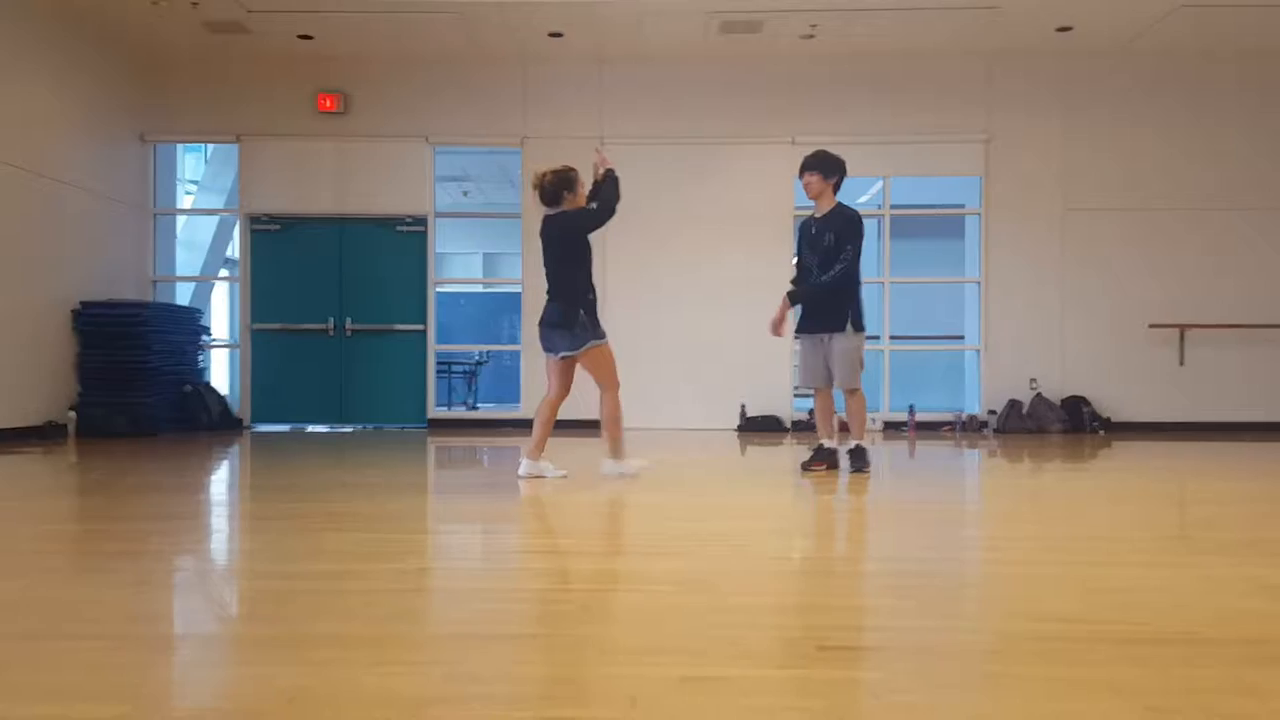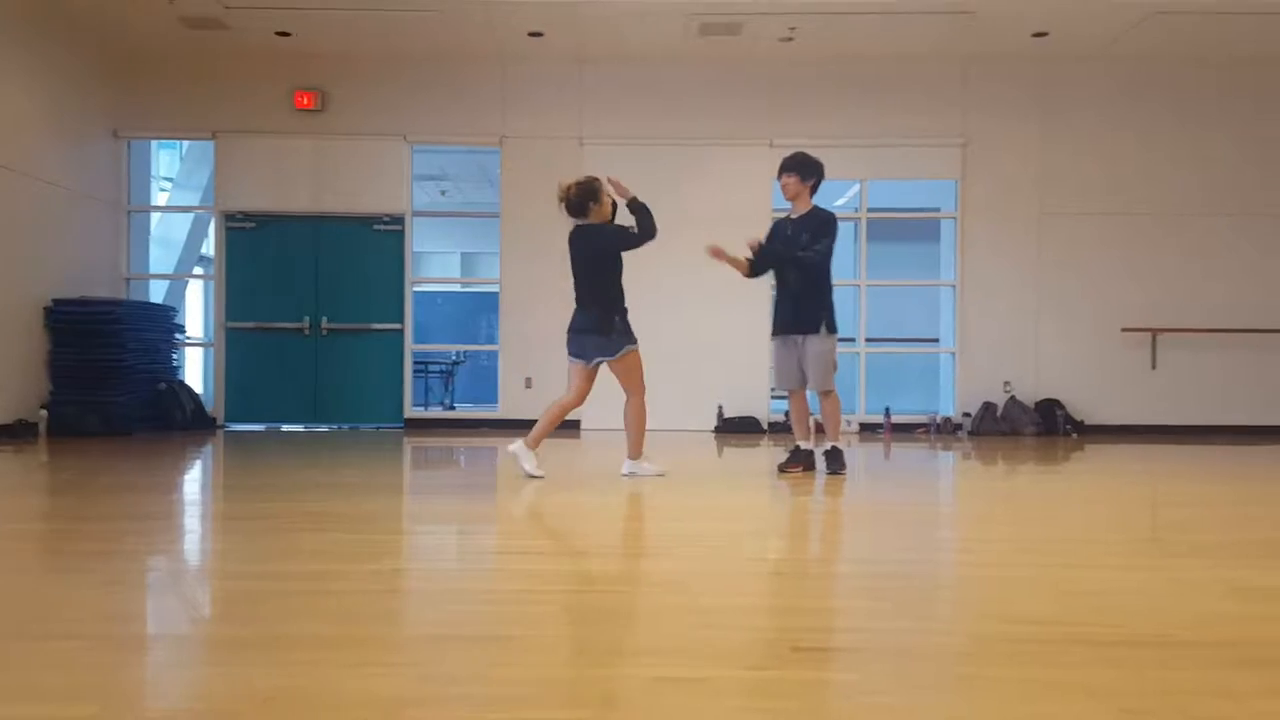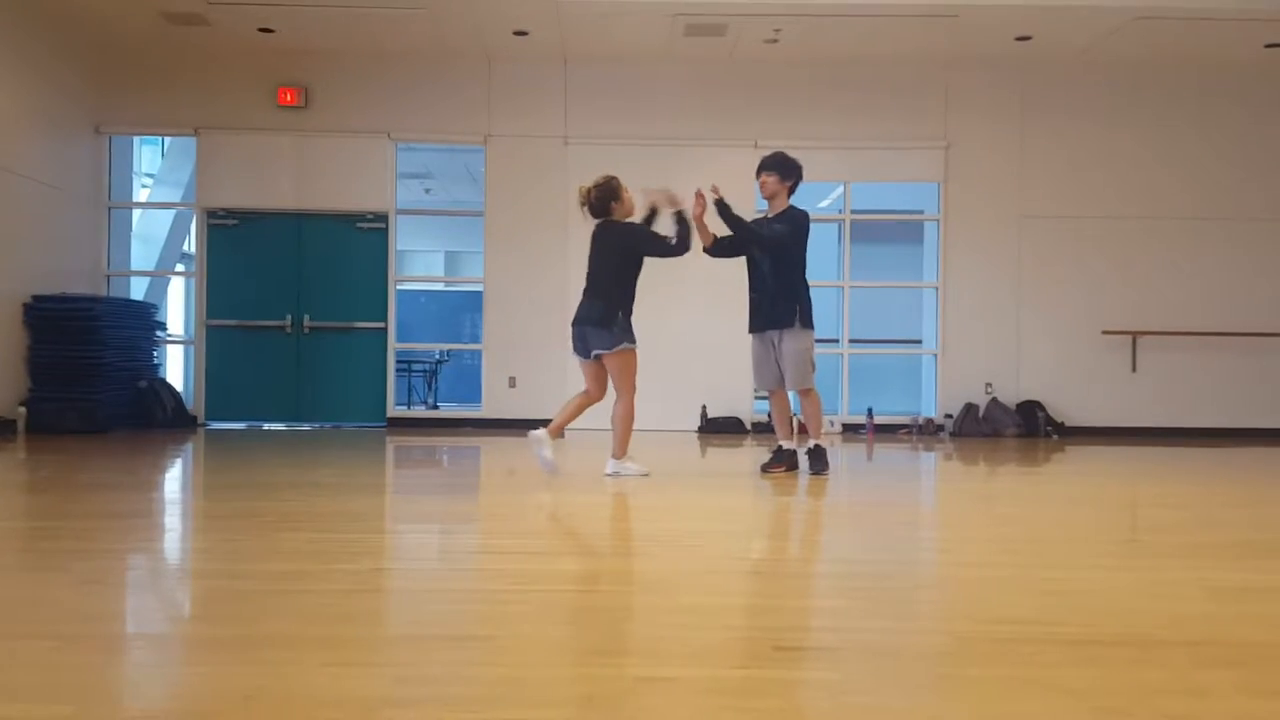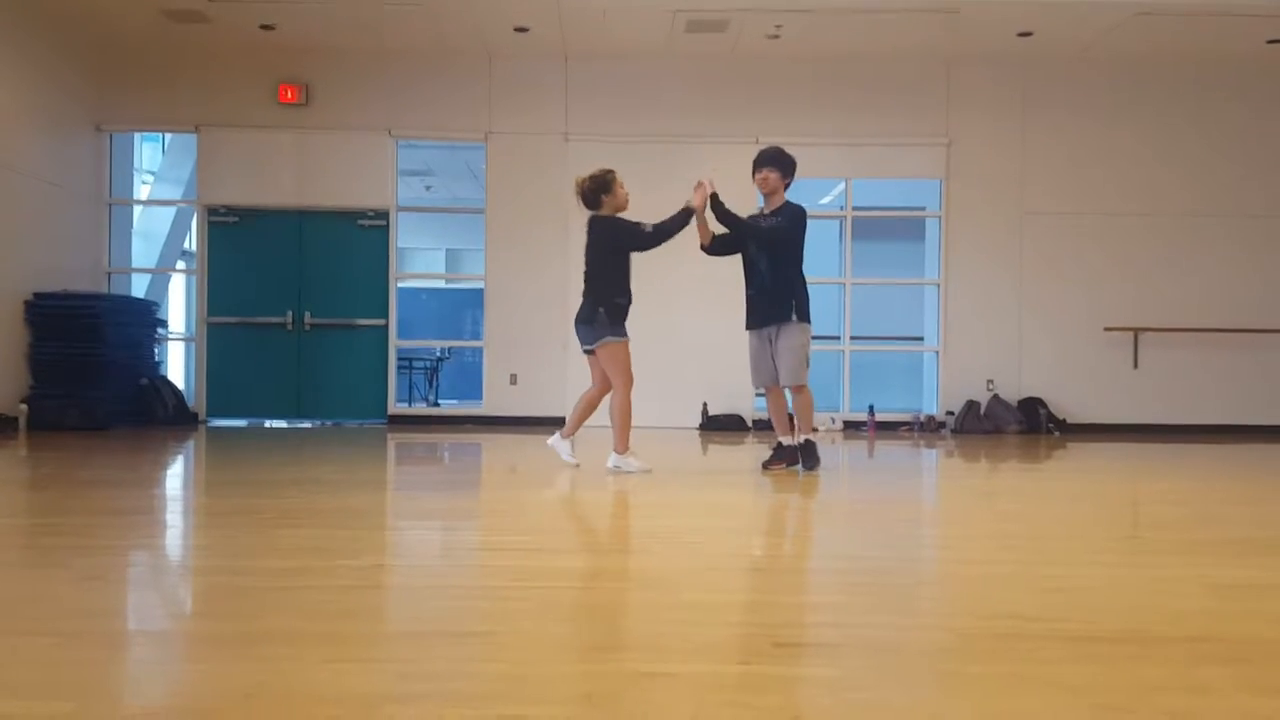
dt=0.3s
person 1, frame 1
left shoulder: (849, 219)
right shoulder: (806, 226)
left elbow: (844, 271)
left wrist: (796, 297)
right wrist: (784, 307)
left hip: (843, 318)
right hip: (811, 319)
left knee: (850, 386)
right knee: (819, 387)
left ankle: (858, 448)
right ankle: (826, 448)
person 1, frame 2
left shoulder: (824, 221)
right shoulder: (780, 227)
left elbow: (815, 262)
right elbow: (756, 267)
left wrist: (771, 251)
right wrist: (729, 258)
left hip: (816, 318)
right hip: (785, 319)
left knee: (824, 387)
right knee: (793, 388)
left ankle: (833, 449)
right ankle: (803, 449)
person 1, frame 3
left shoulder: (797, 219)
right shoulder: (755, 227)
left elbow: (766, 241)
right elbow: (717, 248)
left wrist: (723, 209)
right wrist: (699, 220)
left hip: (793, 315)
right hip: (762, 316)
left knee: (803, 385)
right knee: (773, 387)
left ankle: (816, 448)
right ankle: (785, 450)
person 1, frame 4
left shoulder: (794, 215)
right shoulder: (750, 224)
left elbow: (762, 236)
right elbow: (713, 247)
left wrist: (718, 207)
right wrist: (700, 215)
left hip: (791, 312)
right hip: (759, 314)
left knee: (795, 382)
right knee: (770, 385)
left ankle: (807, 443)
right ankle: (785, 445)
person 2, frame 1
left shoulder: (553, 225)
right shoulder: (568, 224)
left elbow: (592, 209)
right elbow: (607, 207)
left wrist: (600, 179)
right wrist: (608, 172)
left hip: (555, 319)
right hip: (576, 319)
left knee: (556, 392)
right knee: (610, 387)
left ankle: (532, 459)
right ankle: (616, 459)
person 2, frame 2
left shoulder: (580, 236)
right shoulder: (602, 236)
right elbow: (648, 231)
left wrist: (617, 202)
right wrist: (631, 198)
left hip: (582, 325)
right hip: (608, 326)
left knee: (573, 396)
right knee: (635, 393)
left ankle: (526, 447)
right ankle: (636, 460)
person 2, frame 3
left shoulder: (606, 232)
right shoulder: (628, 233)
right elbow: (679, 246)
left wrist: (654, 209)
right wrist: (679, 212)
left hip: (586, 320)
right hip: (610, 321)
left knee: (593, 391)
right knee: (626, 392)
left ankle: (547, 434)
right ankle: (618, 460)
person 2, frame 4
left shoulder: (605, 227)
right shoulder: (606, 225)
left elbow: (648, 235)
right elbow: (653, 236)
left wrist: (689, 208)
right wrist: (691, 209)
left hip: (603, 316)
right hip: (602, 316)
left knee: (602, 385)
right knee: (622, 384)
left ankle: (563, 437)
right ankle: (621, 455)
